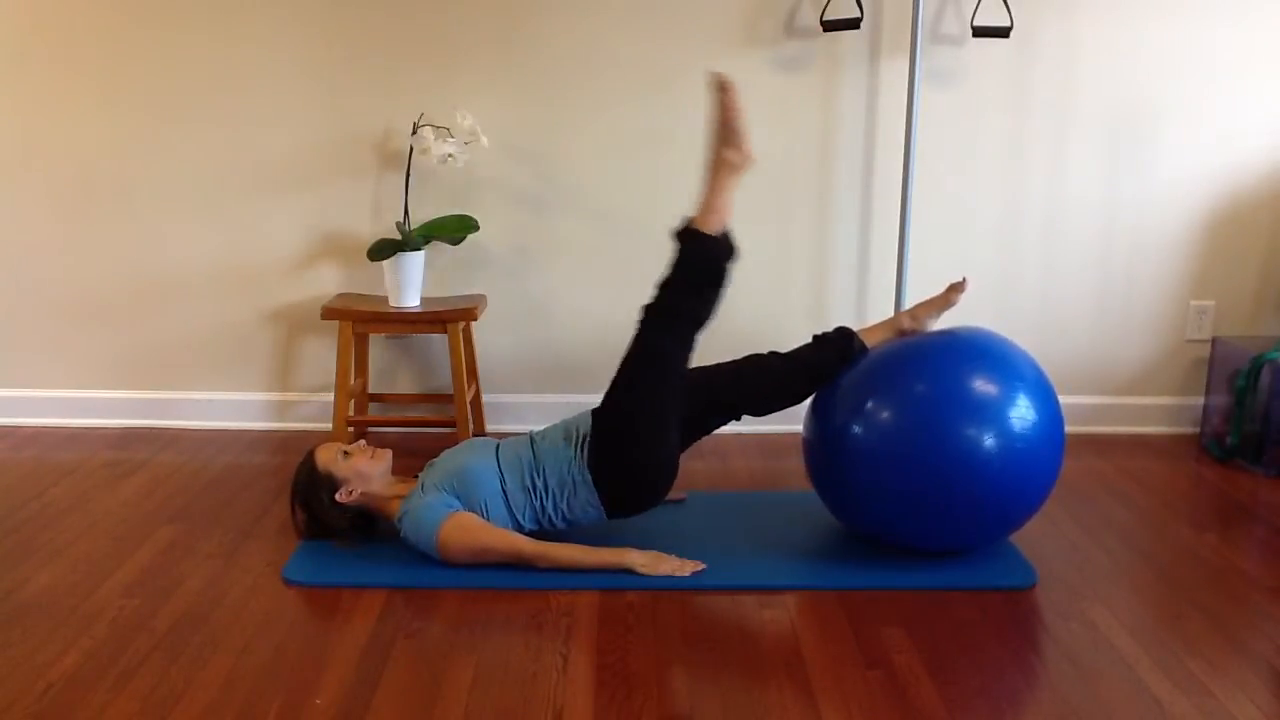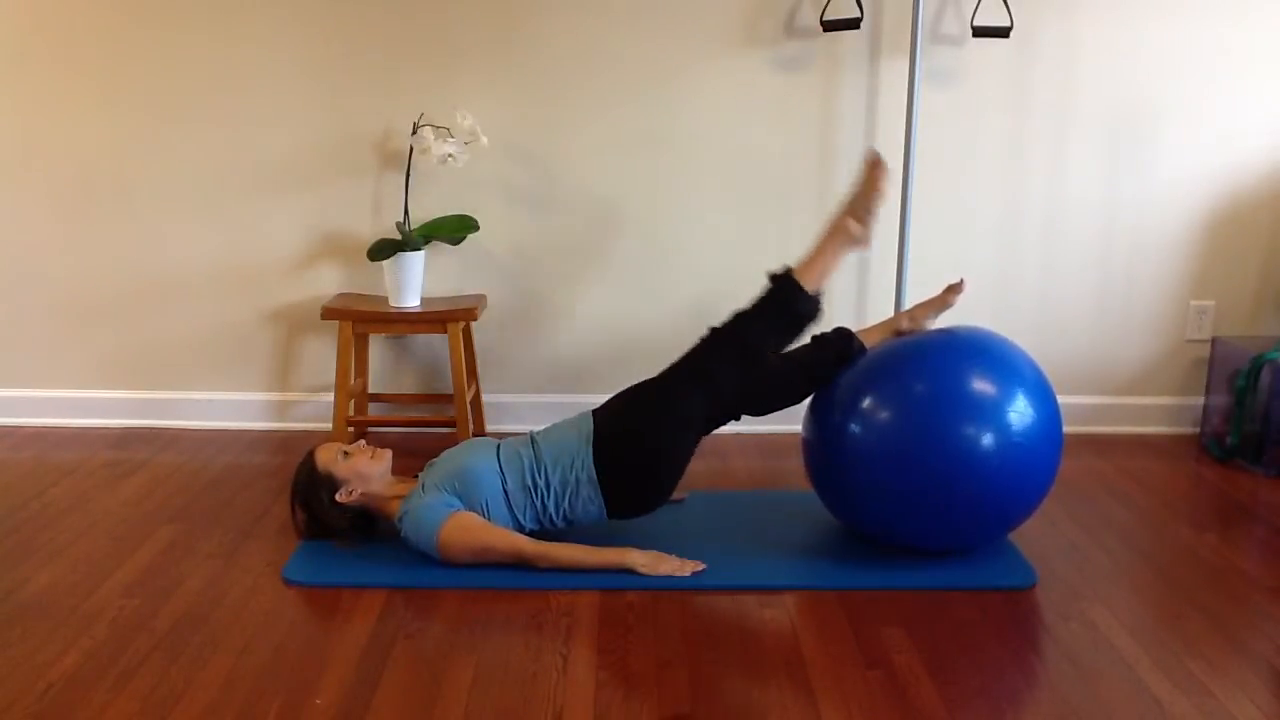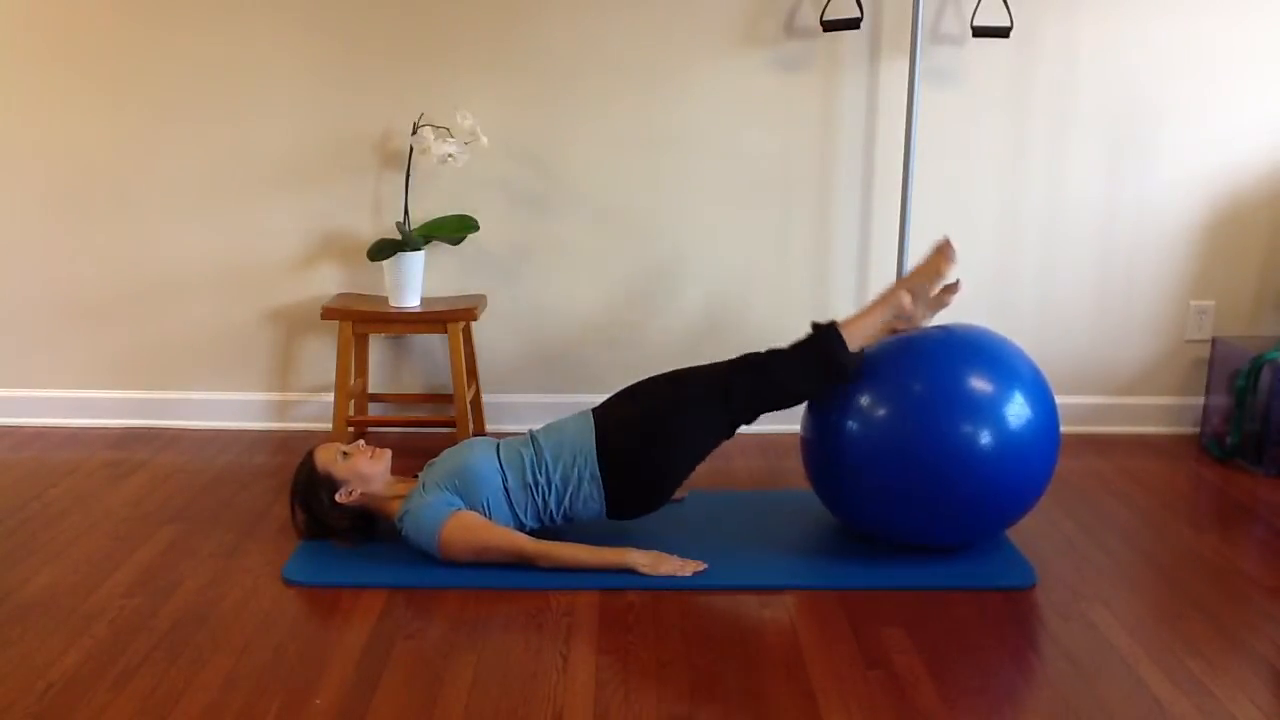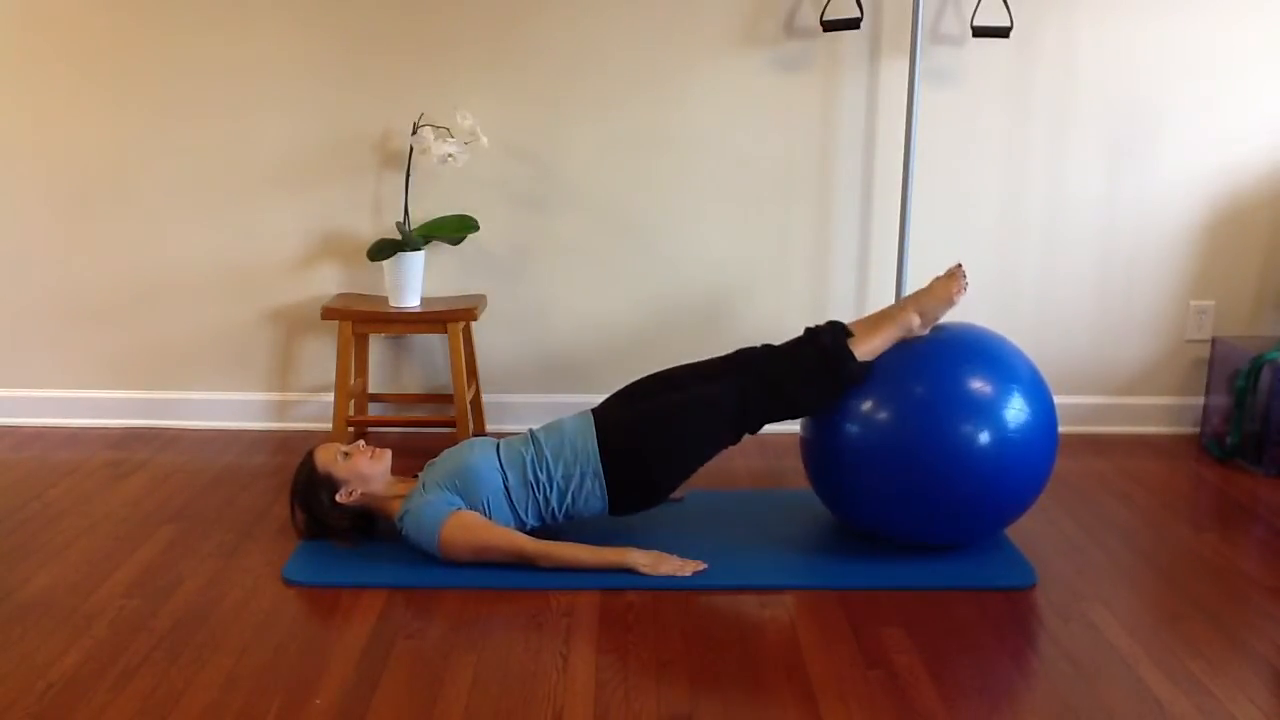
dt=0.3s
person 1, frame 1
left shoulder: (425, 485)
right shoulder: (418, 523)
right elbow: (527, 553)
left wrist: (649, 471)
right wrist: (630, 558)
left hip: (596, 449)
right hip: (613, 478)
left knee: (748, 382)
right knee: (668, 326)
left ankle: (896, 329)
person 1, frame 2
left shoulder: (427, 480)
right shoulder: (420, 523)
right elbow: (525, 551)
left wrist: (649, 468)
right wrist: (629, 557)
left hip: (600, 440)
right hip: (615, 479)
left knee: (751, 380)
right knee: (721, 362)
left ankle: (894, 329)
right ankle: (840, 238)
person 1, frame 3
left shoulder: (426, 481)
right shoulder: (419, 521)
right elbow: (527, 550)
left wrist: (652, 478)
right wrist: (631, 557)
left hip: (598, 434)
right hip: (613, 475)
left knee: (746, 383)
right knee: (744, 388)
left ankle: (888, 326)
right ankle: (893, 304)
person 1, frame 4
left shoulder: (428, 480)
right shoulder: (420, 523)
right elbow: (529, 551)
right wrist: (632, 557)
left hip: (599, 434)
right hip: (614, 470)
left knee: (750, 365)
right knee: (749, 396)
left ankle: (896, 320)
right ankle: (903, 326)
